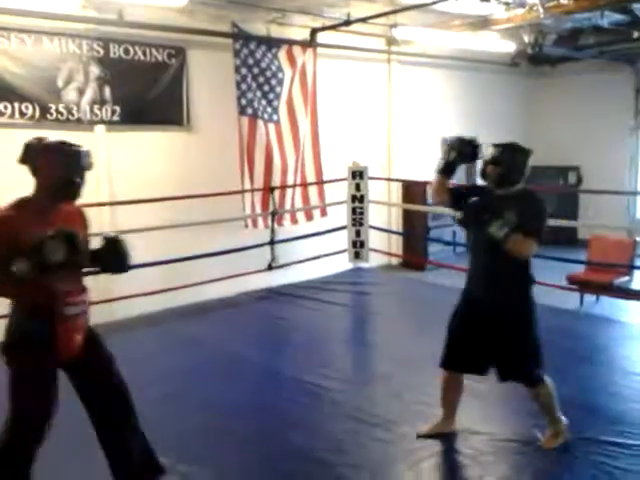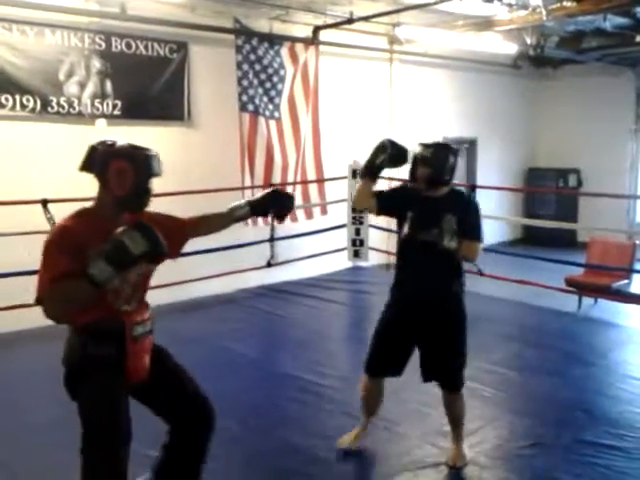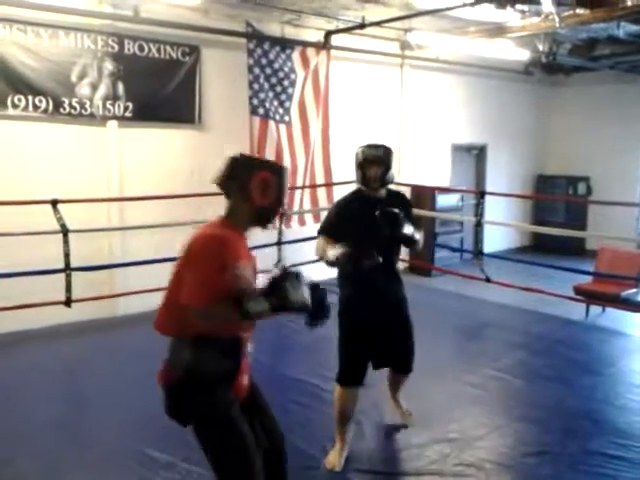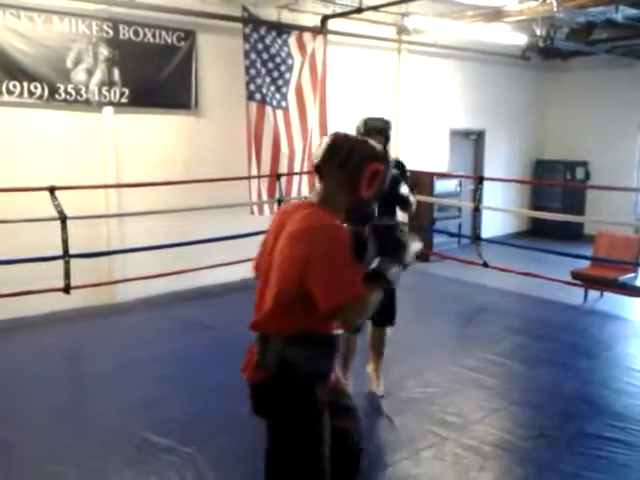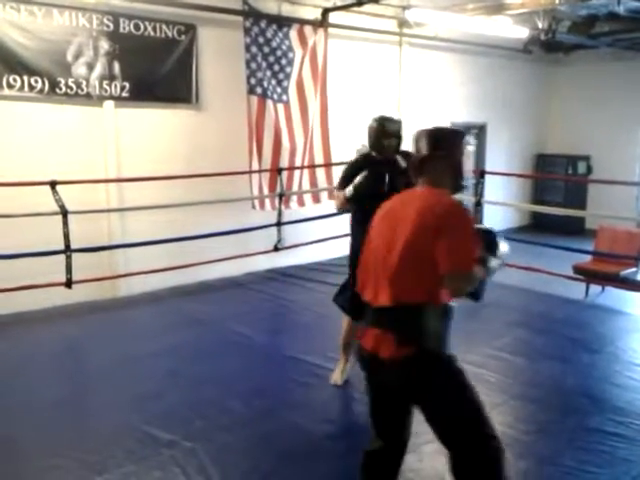
dt=0.5s
person 1, frame 1
left shoulder: (75, 215)
left wrist: (104, 257)
right wrist: (31, 264)
left hip: (76, 328)
right hip: (34, 333)
left knee: (117, 406)
right knee: (29, 425)
person 1, frame 2
left shoulder: (140, 223)
right shoulder: (68, 235)
left elbow: (197, 227)
right elbow: (54, 307)
left wrist: (252, 206)
right wrist: (108, 266)
left hip: (139, 347)
right hip: (96, 358)
left knee: (197, 414)
person 1, frame 3
left shoulder: (235, 239)
right shoulder: (213, 241)
right elbow: (202, 317)
left wrist: (289, 295)
right wrist: (266, 301)
left hip: (231, 370)
right hip: (200, 375)
left knee: (272, 450)
person 1, frame 4
left shoulder: (290, 213)
right shoulder: (326, 232)
left elbow: (262, 270)
right elbow: (351, 316)
right wrist: (390, 264)
left hip: (290, 362)
right hip: (293, 375)
left knee: (344, 428)
person 1, frame 5
left shoulder: (388, 207)
right shoulder: (449, 209)
right elbow: (459, 284)
right wrist: (488, 258)
left hip: (375, 339)
right hip: (416, 347)
left knee: (387, 436)
right knee: (478, 447)
person 2, frame 1
left shoulder: (530, 204)
right shoulder: (482, 195)
left elbow: (525, 250)
right elbow: (438, 195)
left wrist: (490, 226)
right wrist: (450, 163)
left hip: (511, 300)
right hip: (476, 293)
left knee: (527, 372)
right knee: (453, 362)
left ankle: (557, 423)
right ankle: (447, 421)
person 2, frame 2
left shoulder: (463, 204)
right shoulder: (405, 196)
left elbow: (472, 252)
right elbow: (361, 202)
left wrist: (440, 237)
right wrist: (373, 167)
left hip: (444, 304)
right hip: (405, 298)
left knee: (450, 380)
right knee: (376, 369)
left ankle: (458, 442)
right ankle: (363, 425)
person 2, frame 3
left shoulder: (399, 201)
right shoulder: (346, 207)
left elbow: (415, 242)
right elbow: (323, 247)
left wrist: (403, 229)
right wrist: (340, 256)
left hip: (392, 295)
right hip: (357, 300)
left knee: (402, 362)
right knee: (349, 376)
left ankle: (394, 398)
right ankle: (341, 442)
person 2, frame 4
left shoulder: (395, 169)
left elbow: (410, 208)
left wrist: (399, 188)
right wrist: (355, 208)
left knee: (382, 320)
left ankle: (375, 368)
right ankle: (343, 375)
person 2, frame 5
left shoulder: (403, 162)
right shoulder: (359, 166)
right elbow: (340, 202)
right wrist: (357, 186)
right knee: (355, 306)
right ankle: (343, 360)
